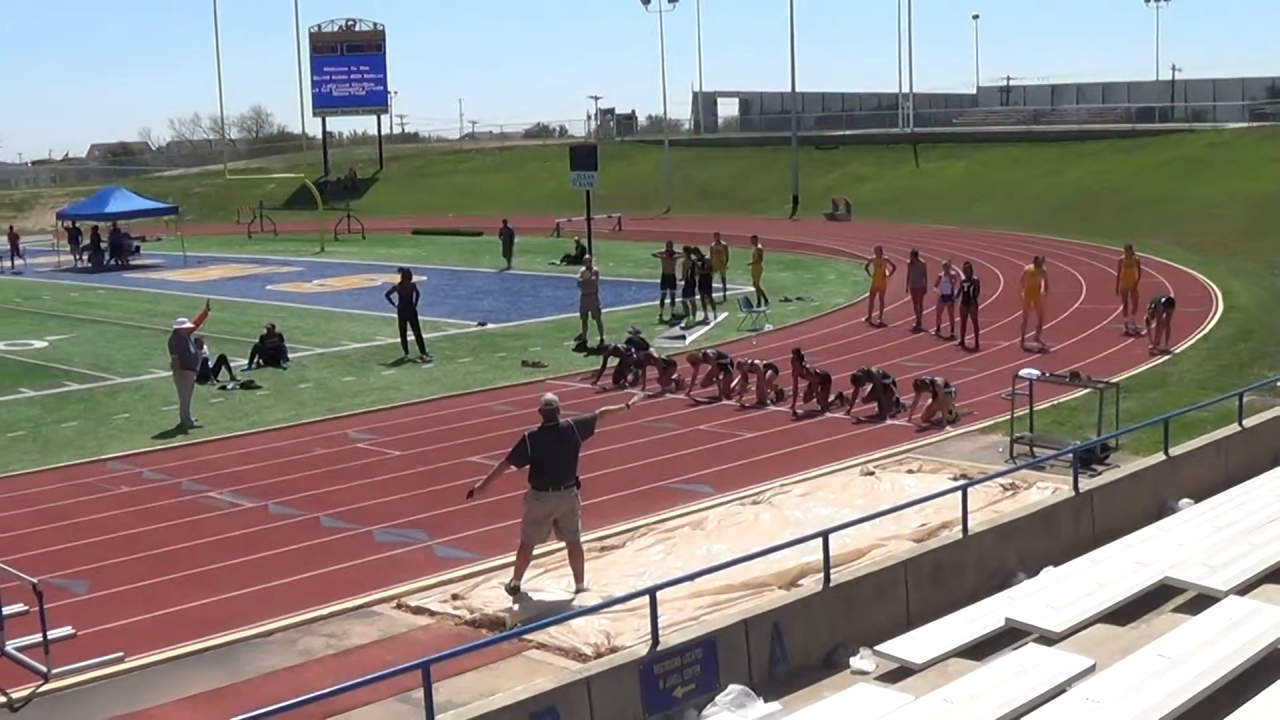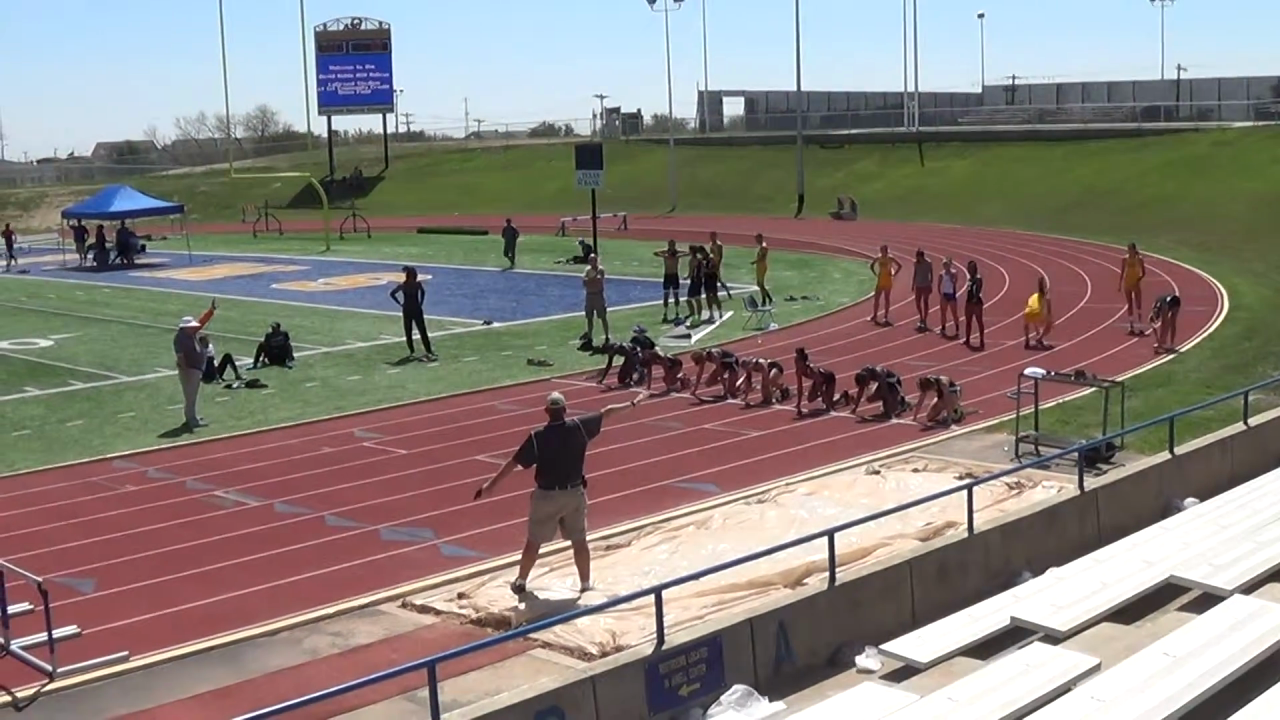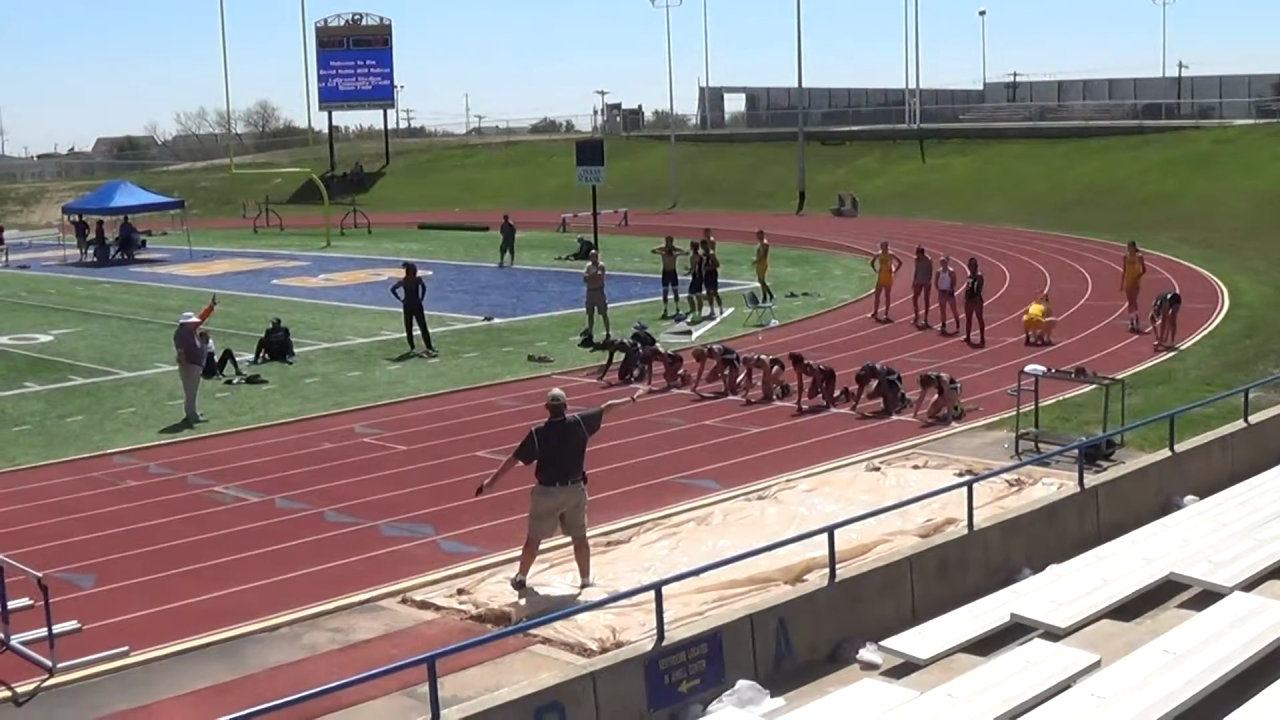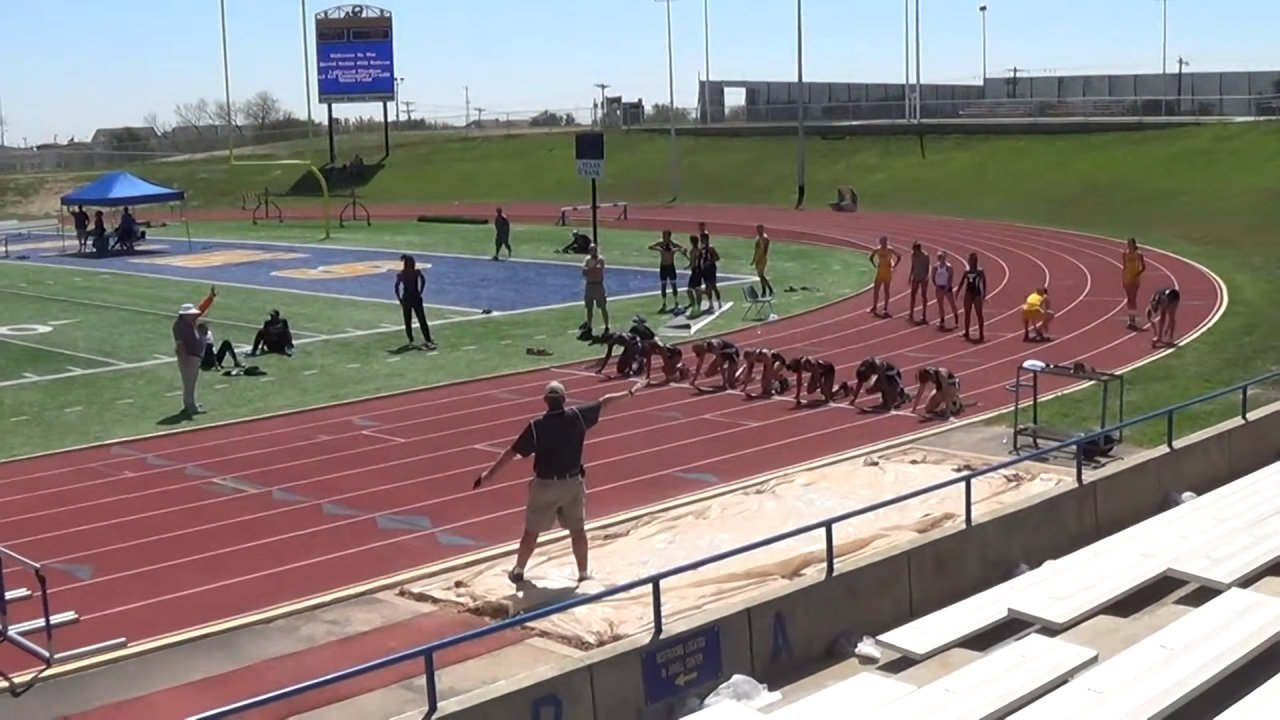
dt=0.3s
person 1, frame 1
left shoulder: (530, 438)
right shoulder: (572, 428)
left elbow: (506, 463)
right elbow: (601, 414)
left wrist: (483, 484)
left hip: (540, 497)
right hip: (568, 494)
left knee: (527, 543)
right knee: (574, 542)
left ankle: (515, 584)
right ankle: (580, 586)
person 1, frame 2
left shoulder: (537, 437)
right shoulder: (579, 426)
left elbow: (513, 463)
right elbow: (607, 412)
left wrist: (491, 484)
left hip: (546, 496)
right hip: (574, 493)
left knee: (533, 542)
right knee: (579, 541)
left ankle: (520, 583)
person 1, frame 3
left shoulder: (538, 433)
right shoulder: (579, 423)
left elbow: (514, 459)
right elbow: (608, 407)
left wrist: (491, 480)
left hip: (547, 492)
right hip: (575, 490)
left knee: (534, 538)
right knee: (579, 537)
left ankle: (520, 579)
person 1, frame 4
left shoulder: (536, 426)
right shoulder: (577, 416)
left elbow: (512, 452)
right elbow: (605, 401)
left wrist: (489, 473)
left hip: (545, 485)
right hip: (572, 483)
left knee: (531, 531)
right knee: (577, 530)
left ankle: (518, 572)
right ankle: (583, 574)
